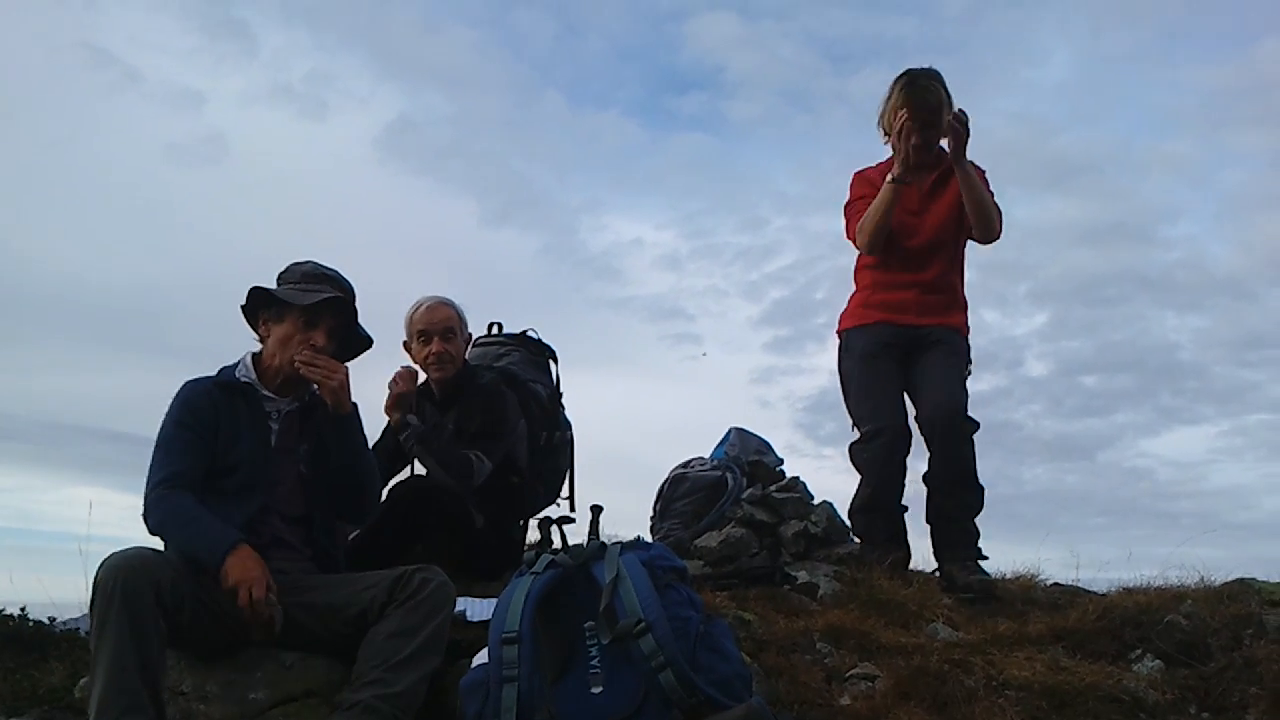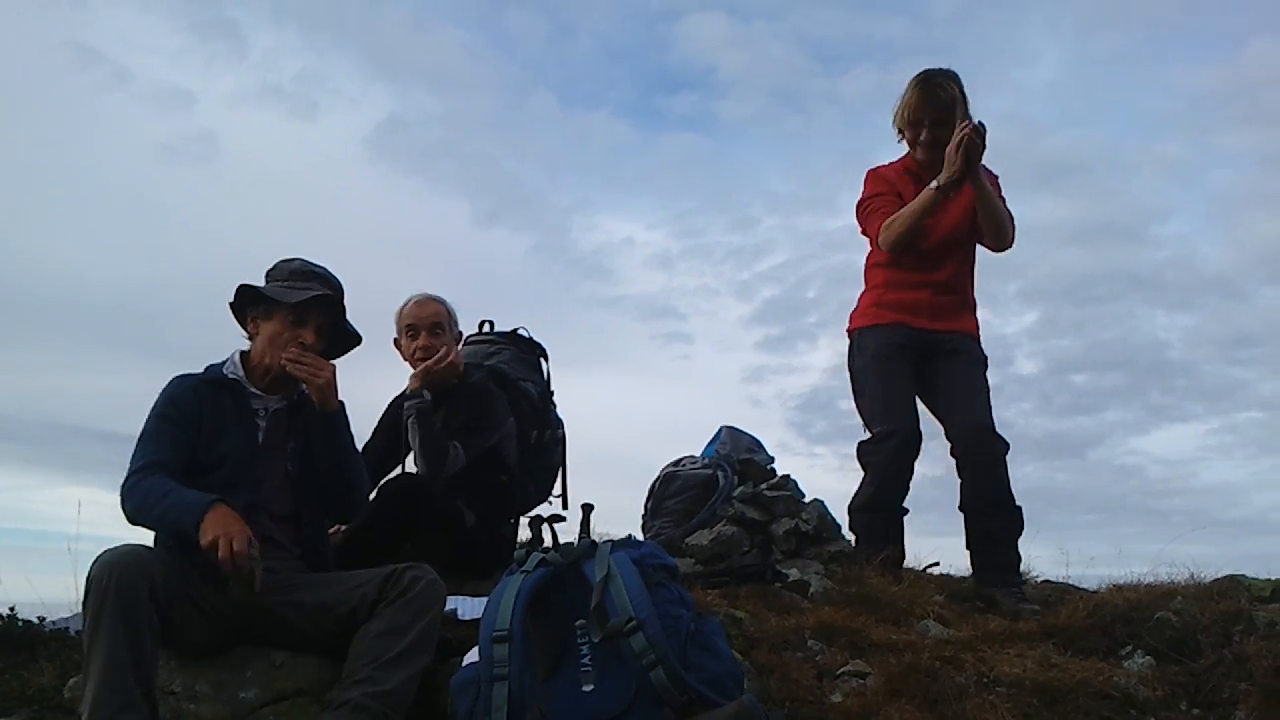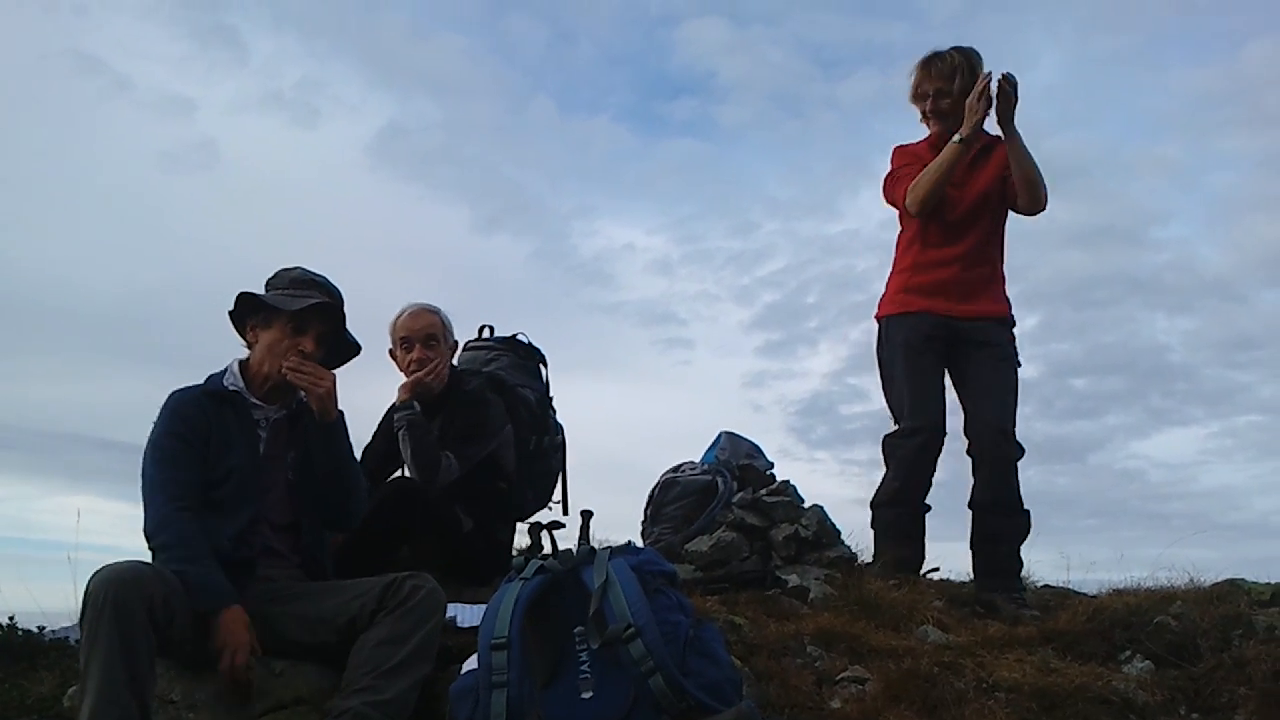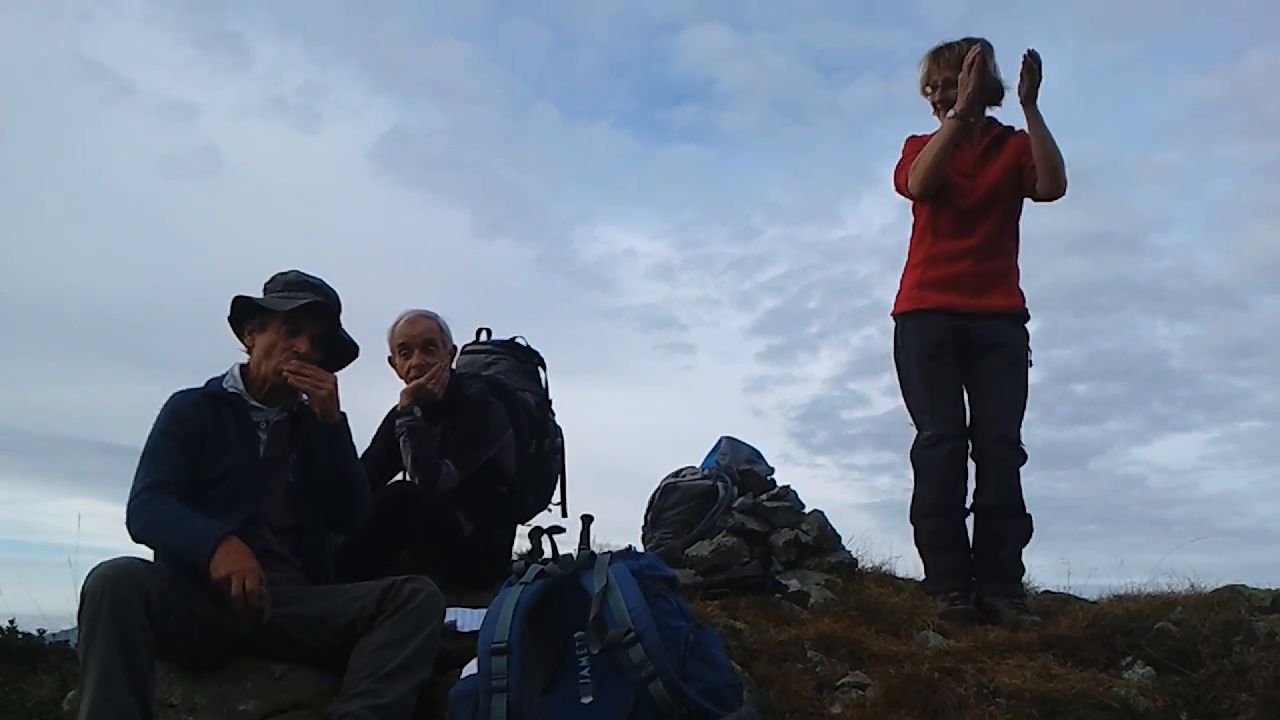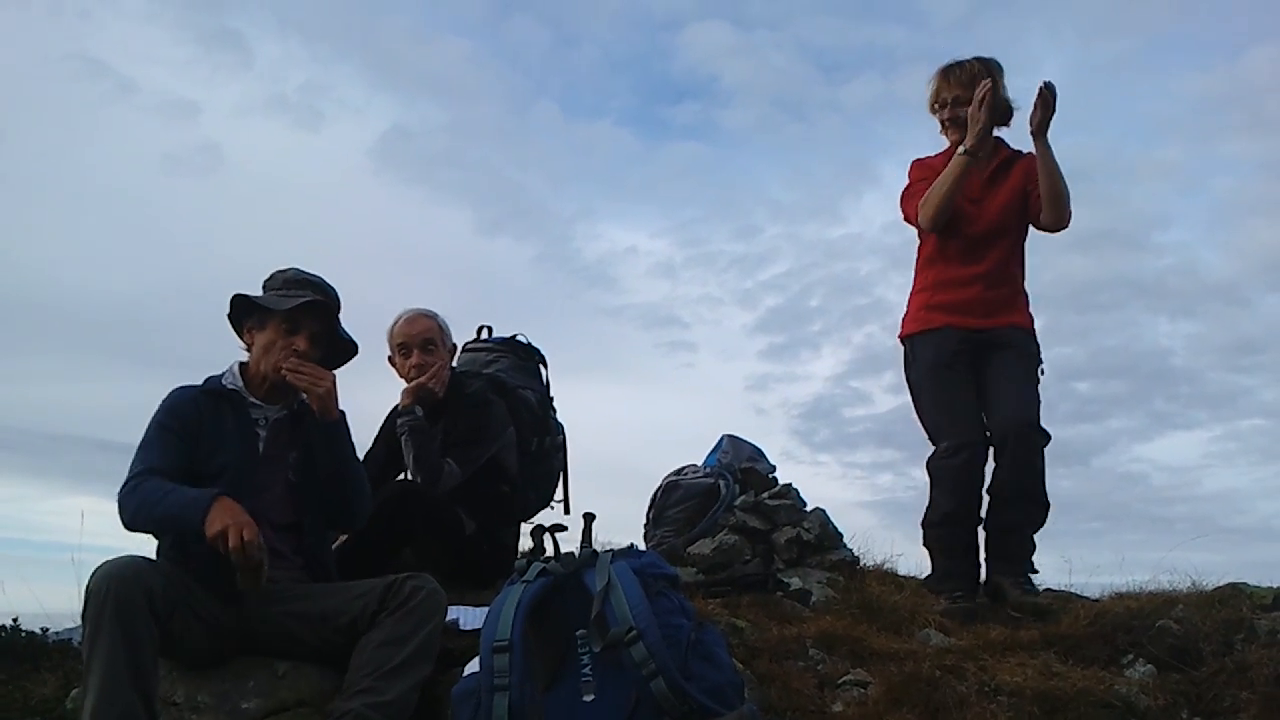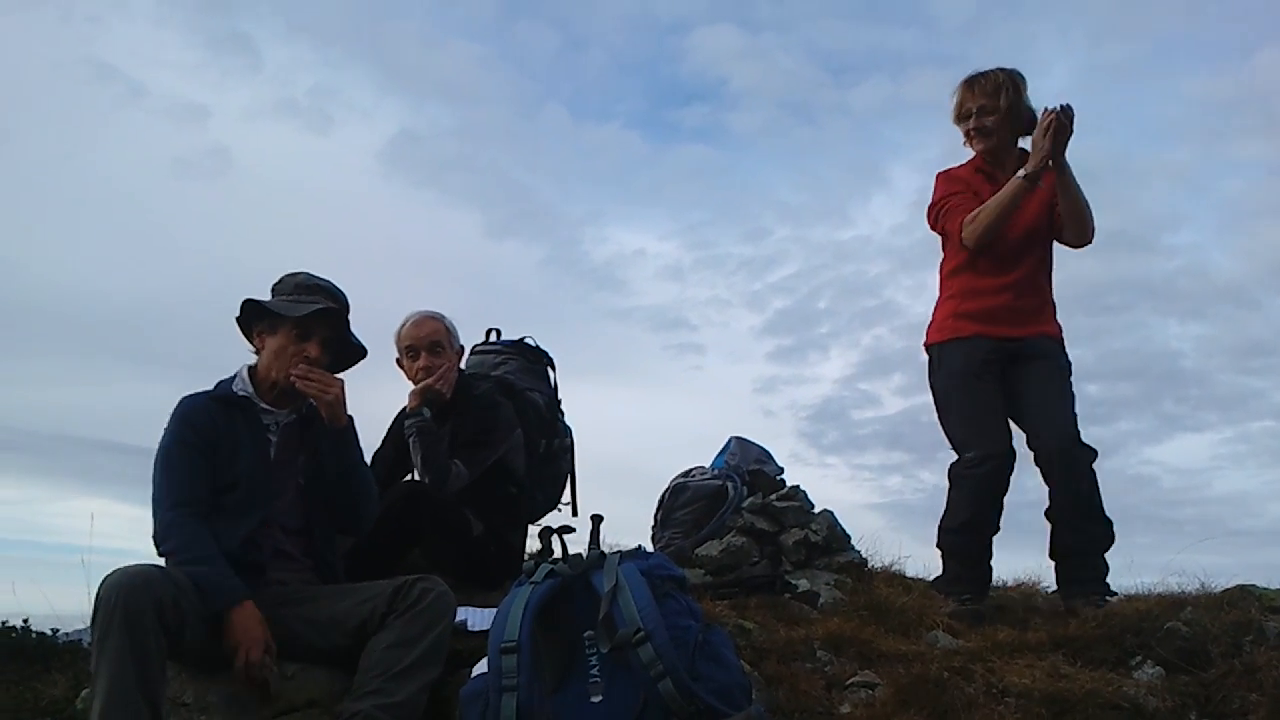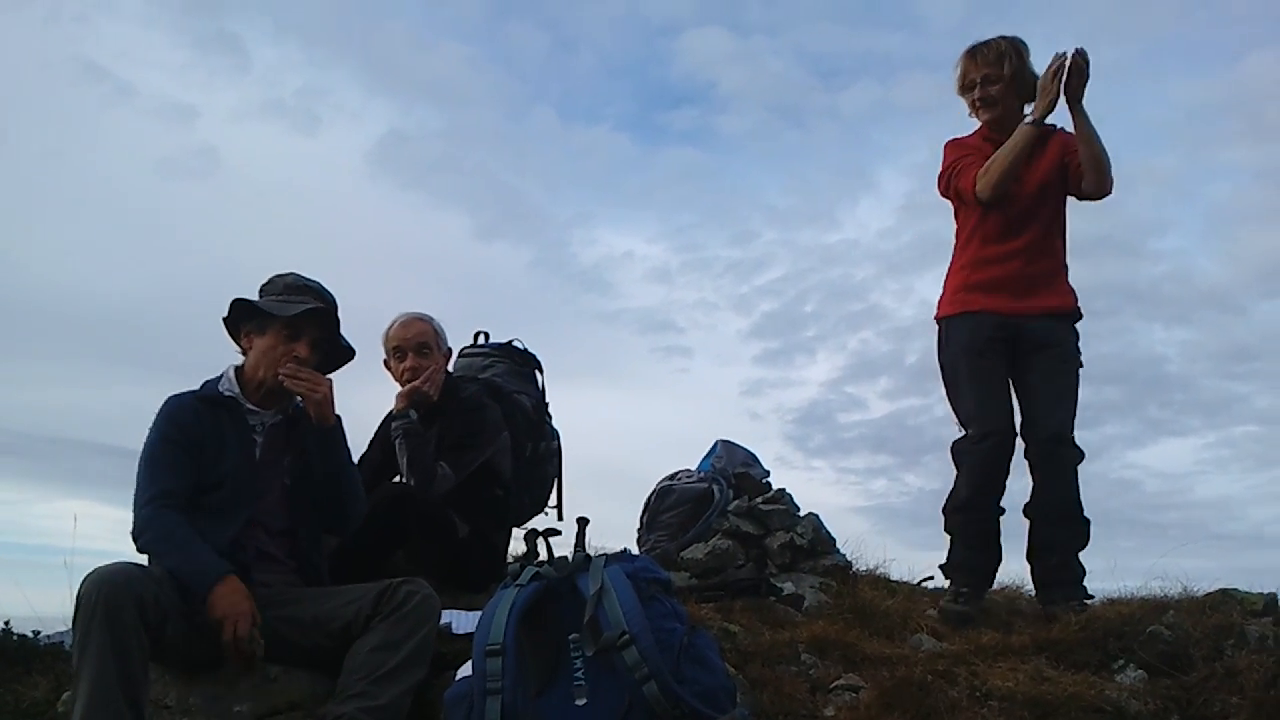
dt=0.2s
person 1, frame 1
left shoulder: (963, 178)
right shoulder: (869, 181)
left elbow: (989, 231)
right elbow: (868, 239)
left wrist: (960, 160)
right wrist: (900, 170)
left hip: (939, 329)
right hip: (871, 328)
left knee: (947, 416)
right knee: (883, 434)
left ankle: (959, 556)
right ankle: (882, 562)
person 1, frame 2
left shoulder: (977, 183)
right shoulder: (881, 179)
left elbow: (1000, 239)
right elbow: (890, 238)
left wrist: (977, 173)
right wrist: (943, 179)
left hip: (953, 333)
right hip: (884, 328)
left knee: (978, 437)
right knee: (894, 437)
left ankle: (998, 573)
right ankle: (877, 558)
person 1, frame 3
left shoulder: (1000, 156)
right shoulder: (909, 156)
left elbow: (1033, 202)
right elbow: (916, 200)
left wrist: (1006, 127)
right wrist: (963, 132)
left hip: (984, 318)
right hip: (911, 314)
left knee: (995, 439)
right knee: (918, 431)
left ankle: (998, 577)
right ankle: (896, 562)
person 1, frame 4
left shoulder: (1015, 146)
right shoulder: (922, 146)
left elbow: (1053, 187)
right elbow: (919, 187)
left wrist: (1030, 107)
right wrist: (959, 116)
left hip: (998, 315)
right hip: (927, 312)
left knee: (999, 443)
right knee: (942, 439)
left ankle: (999, 582)
right ankle: (949, 580)
person 1, frame 5
left shoulder: (1023, 168)
right shoulder: (927, 170)
left elbow: (1056, 219)
right elbow: (930, 219)
left wrist: (1041, 139)
right wrist: (971, 145)
left hip: (1006, 330)
right hip: (936, 330)
left knee: (1020, 430)
right knee: (960, 447)
left ankle: (1010, 567)
right ankle: (954, 581)
person 1, frame 6
left shoulder: (1051, 180)
right shoulder: (952, 183)
left elbow: (1079, 235)
right elbow: (975, 234)
left wrist: (1057, 163)
right wrist: (1029, 169)
left hip: (1035, 340)
right hip: (964, 339)
left knee: (1063, 446)
right knee: (985, 455)
left ankle: (1082, 581)
right ankle: (964, 583)
person 1, frame 7
left shoulder: (1058, 145)
right shoulder: (961, 151)
left elbow: (1098, 185)
right elbow: (987, 186)
left wrist: (1075, 107)
right wrist: (1036, 112)
left hip: (1046, 315)
right hip: (972, 314)
left knee: (1052, 441)
right knee: (986, 437)
left ankle: (1059, 586)
right ankle: (968, 577)
person 2, frame 1
left shoulder: (327, 415)
right shoulder: (205, 399)
left elbow: (360, 509)
right elbow: (164, 500)
left wrist: (342, 412)
right wrist: (229, 553)
left hip: (304, 591)
right hip: (211, 585)
left knee: (428, 586)
right knee: (130, 572)
person 2, frame 2
left shoulder: (315, 413)
right shoulder: (191, 395)
left elbow: (348, 508)
right elbow: (141, 487)
left wrist: (328, 410)
right wrist: (207, 510)
left hip: (293, 590)
right hip: (199, 581)
left knee: (418, 585)
right knee: (124, 567)
person 2, frame 3
left shoulder: (315, 423)
right shoulder: (191, 408)
left elbow: (346, 519)
right elbow: (168, 519)
left wrist: (329, 420)
right wrist: (223, 606)
left hip: (293, 600)
right hip: (202, 598)
left knee: (418, 593)
right knee: (122, 585)
person 2, frame 4
left shoulder: (316, 425)
right shoulder: (193, 410)
left elbow: (350, 520)
right elbow: (146, 510)
left wrist: (331, 422)
right wrist: (219, 543)
left hip: (292, 603)
right hip: (199, 597)
left knee: (417, 597)
right knee: (117, 581)
person 2, frame 5
left shoulder: (316, 422)
right shoulder: (191, 407)
left elbow: (351, 518)
right elbow: (139, 497)
left wrist: (330, 420)
right wrist: (210, 505)
left hip: (294, 599)
right hip: (202, 591)
left knee: (419, 594)
right knee: (122, 579)
person 2, frame 6
left shoulder: (324, 427)
right shoulder: (201, 413)
left elbow: (358, 523)
right elbow: (176, 523)
left wrist: (338, 426)
right wrist: (234, 604)
left hip: (304, 602)
right hip: (213, 602)
left knee: (427, 597)
right knee: (132, 589)
person 2, frame 7
left shoulder: (311, 428)
right shoulder: (188, 413)
left elbow: (345, 523)
right elbow: (155, 518)
left wrist: (326, 426)
right wrist: (218, 581)
left hip: (288, 604)
right hip: (195, 599)
left knee: (413, 599)
right knee: (113, 588)
person 3, frame 1
left shoulder: (492, 396)
right shoulder: (418, 401)
left elbow: (464, 478)
left wrist: (405, 418)
left hip: (492, 542)
right hip: (440, 535)
left knee: (415, 491)
person 3, frame 2
left shoulder: (482, 395)
right shoulder: (407, 402)
left elbow: (435, 469)
right elbow: (364, 473)
left wrist: (418, 394)
left hip: (482, 541)
right hip: (431, 535)
left knee: (405, 489)
person 3, frame 3
left shoulder: (479, 403)
right shoulder: (405, 410)
left elbow: (429, 478)
right elbow: (362, 481)
left wrist: (407, 406)
left hip: (479, 549)
right hip: (429, 541)
left knee: (402, 494)
person 3, frame 4
left shoulder: (480, 407)
right shoulder: (405, 415)
left elbow: (430, 484)
left wrist: (409, 412)
left hip: (479, 554)
right hip: (429, 545)
left knee: (402, 497)
person 3, frame 5
left shoulder: (481, 405)
right shoulder: (406, 413)
left elbow: (432, 483)
left wrist: (411, 412)
left hip: (482, 552)
right hip: (432, 543)
left knee: (404, 496)
person 3, frame 6
left shoulder: (489, 406)
right shoulder: (414, 415)
left elbow: (440, 485)
left wrist: (418, 414)
left hip: (490, 553)
right hip: (439, 545)
left knee: (412, 496)
person 3, frame 7
left shoulder: (475, 409)
right shoulder: (404, 416)
left elbow: (426, 487)
left wrist: (405, 416)
left hip: (474, 556)
right hip: (424, 548)
left knee: (397, 498)
